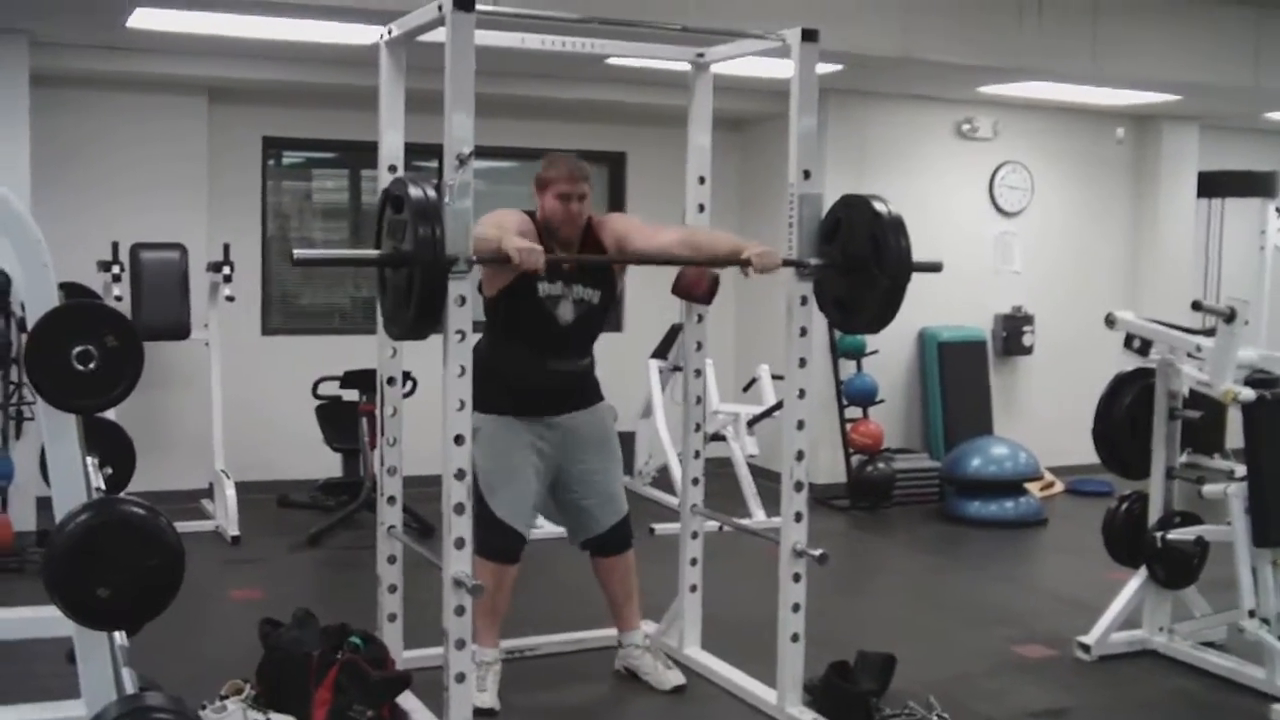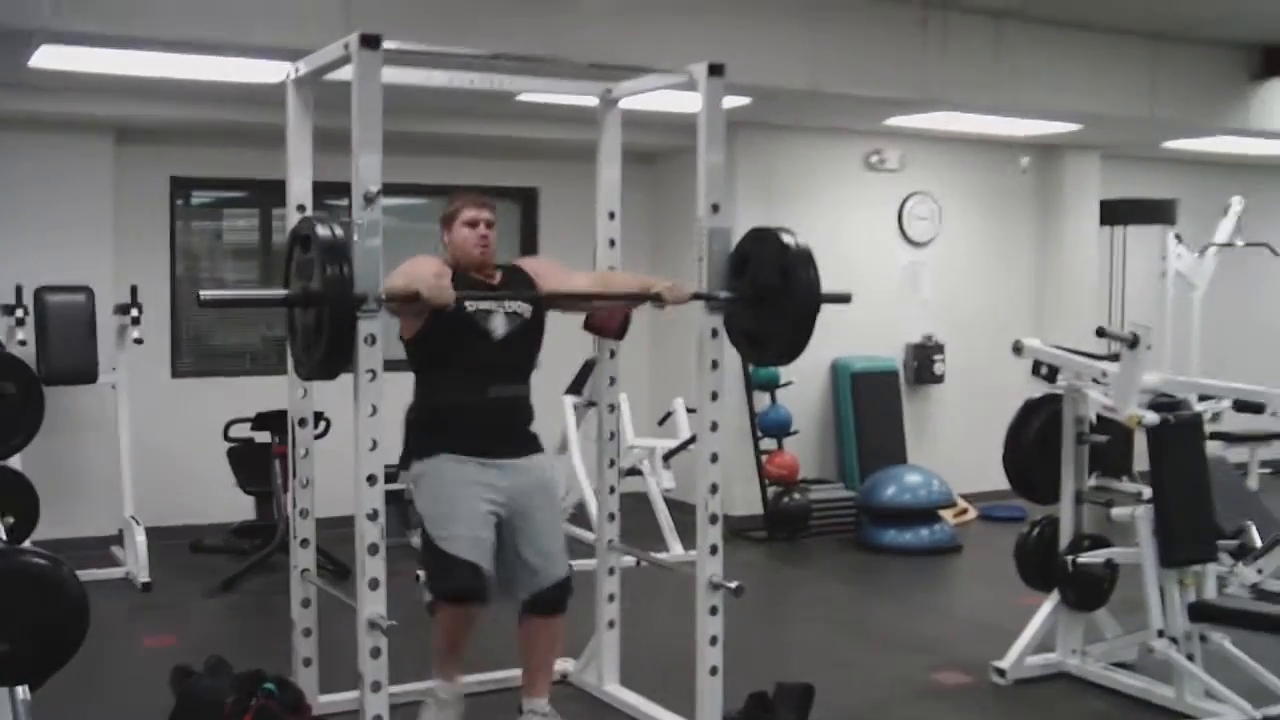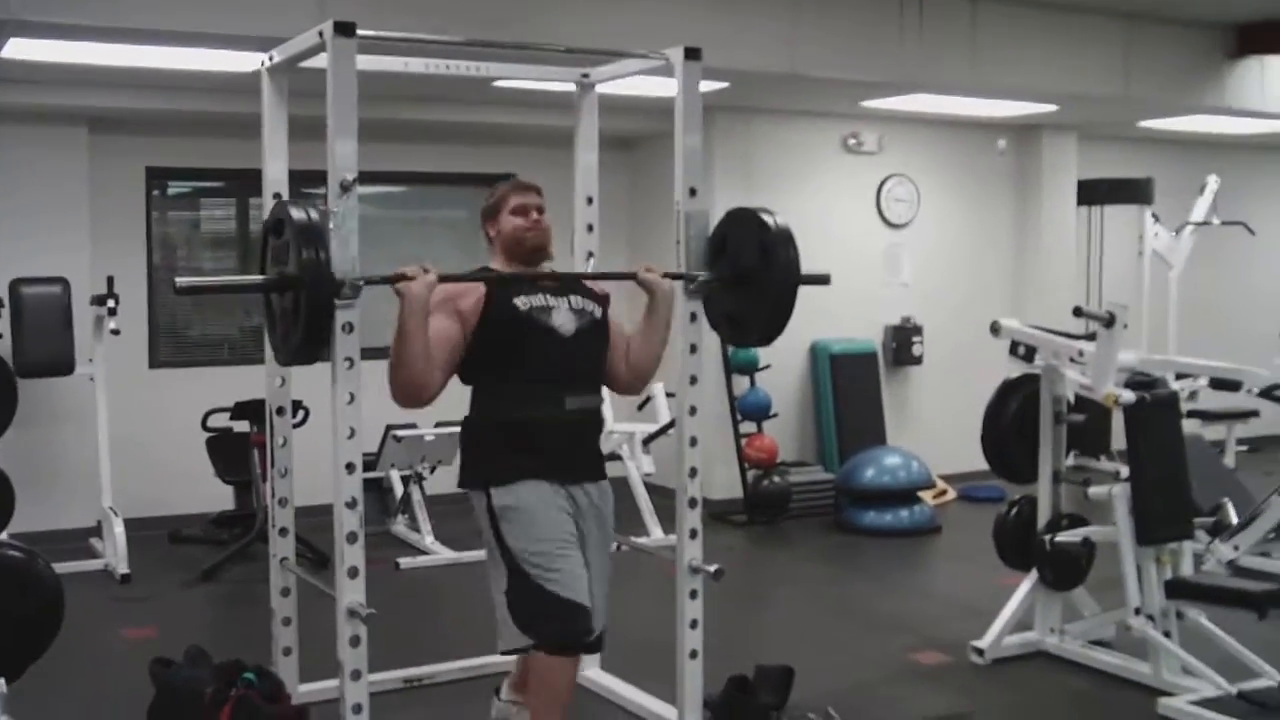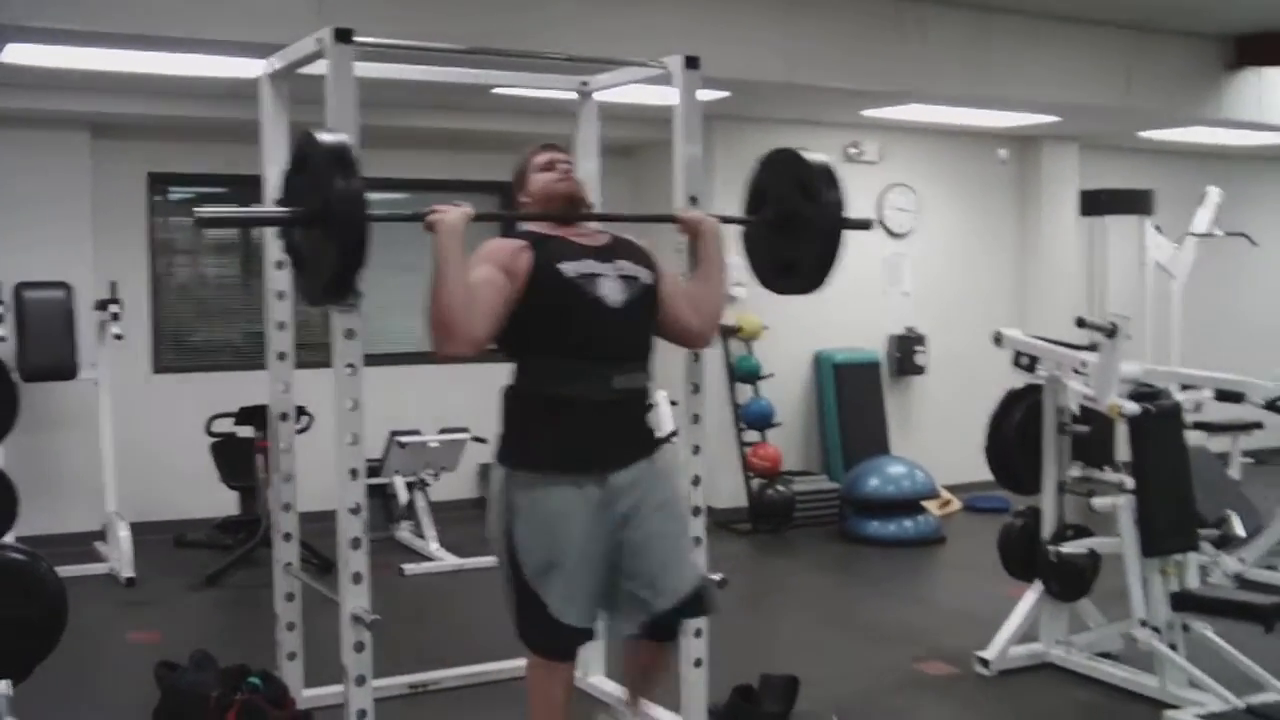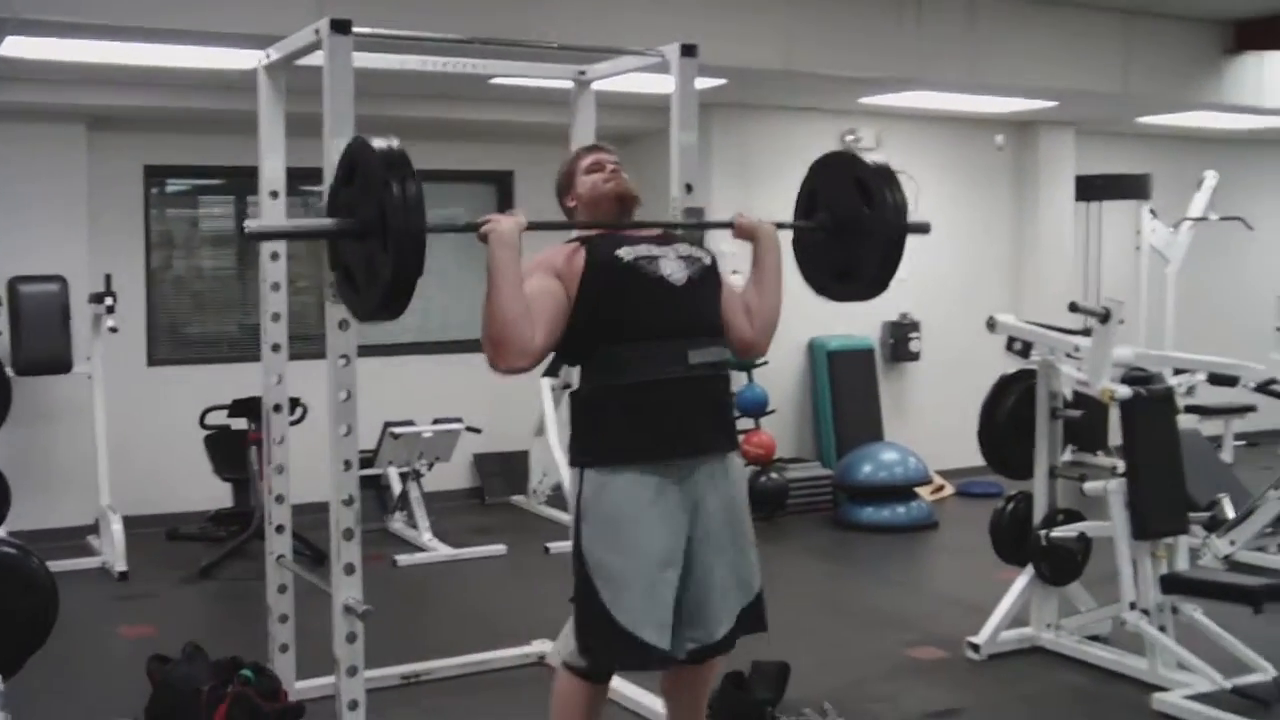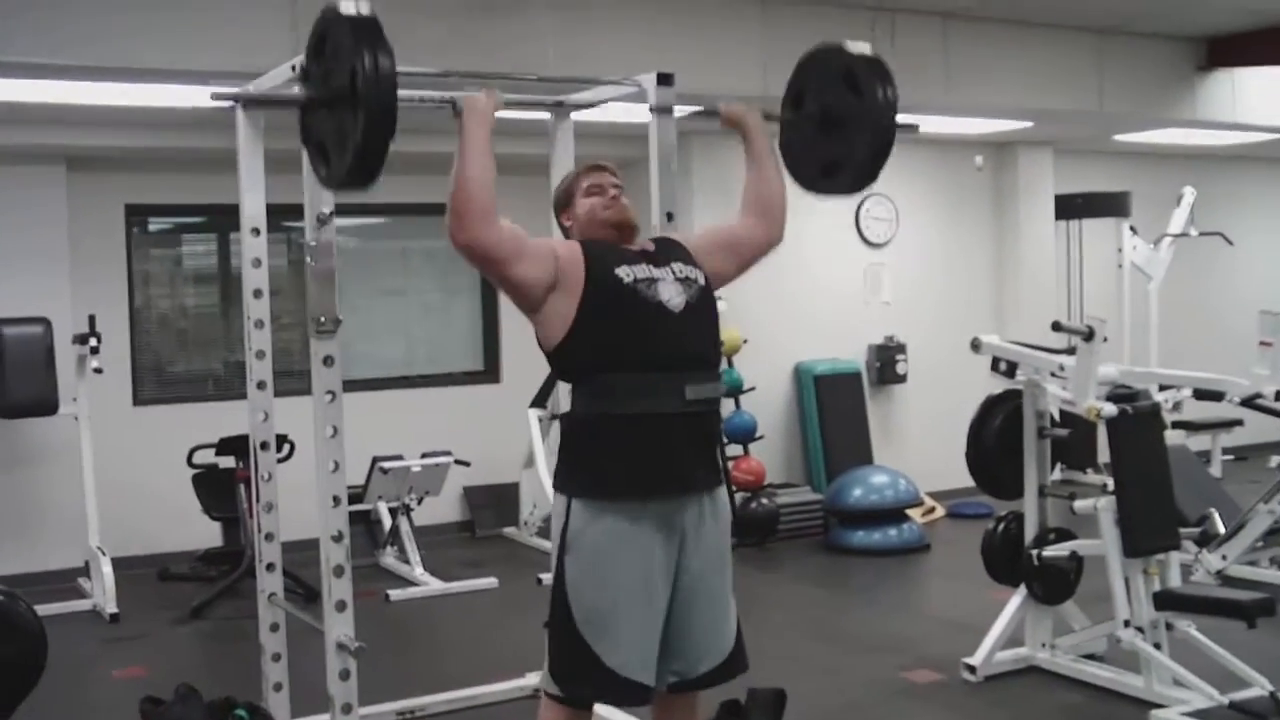
dt=0.5s
person 1, frame 1
left shoulder: (611, 234)
right shoulder: (515, 227)
left elbow: (677, 240)
right elbow: (484, 237)
left wrist: (745, 248)
right wrist: (510, 247)
left hip: (581, 408)
right hip: (507, 414)
left knee: (611, 529)
right knee: (500, 534)
left ankle: (633, 643)
right ankle: (484, 661)
person 1, frame 2
left shoulder: (530, 275)
right shoulder: (431, 272)
left elbow: (595, 286)
right elbow: (392, 291)
left wrist: (653, 286)
right wrist: (417, 290)
left hip: (521, 454)
right hip: (448, 456)
left knee: (549, 584)
right knee: (462, 578)
person 1, frame 3
left shoulder: (587, 293)
right shoulder: (467, 297)
left elbow: (631, 377)
right elbow: (413, 391)
left wrist: (661, 301)
right wrist: (414, 307)
left hip: (586, 474)
right hip: (513, 477)
left knee: (579, 620)
right knee: (563, 617)
person 1, frame 4
left shoulder: (633, 255)
right shoulder: (512, 255)
left elbow: (698, 326)
right elbow: (456, 338)
left wrist: (708, 238)
right wrist: (450, 238)
left hip: (633, 459)
right hip: (548, 465)
left knee: (669, 605)
right knee: (557, 626)
person 1, frame 5
left shoulder: (690, 250)
right shoulder: (564, 262)
left elbow: (753, 337)
right elbow: (512, 352)
left wrist: (766, 244)
right wrist: (504, 248)
left hip: (710, 459)
right hip: (623, 466)
left knee: (703, 629)
right knee: (604, 635)
person 1, frame 6
left shoulder: (687, 256)
right shoulder: (562, 270)
left elbow: (765, 224)
right elbow: (475, 231)
left wrist: (753, 131)
right wrist: (478, 125)
left hip: (698, 493)
right hip: (608, 498)
left knee: (688, 664)
